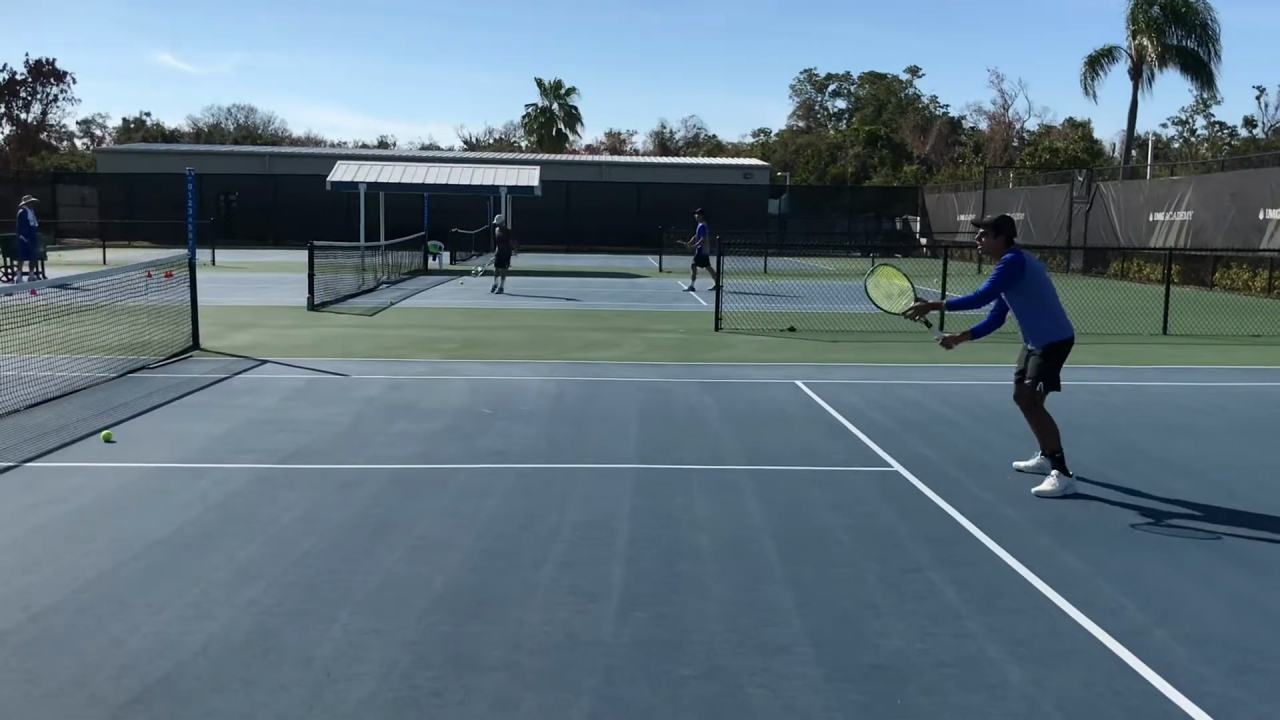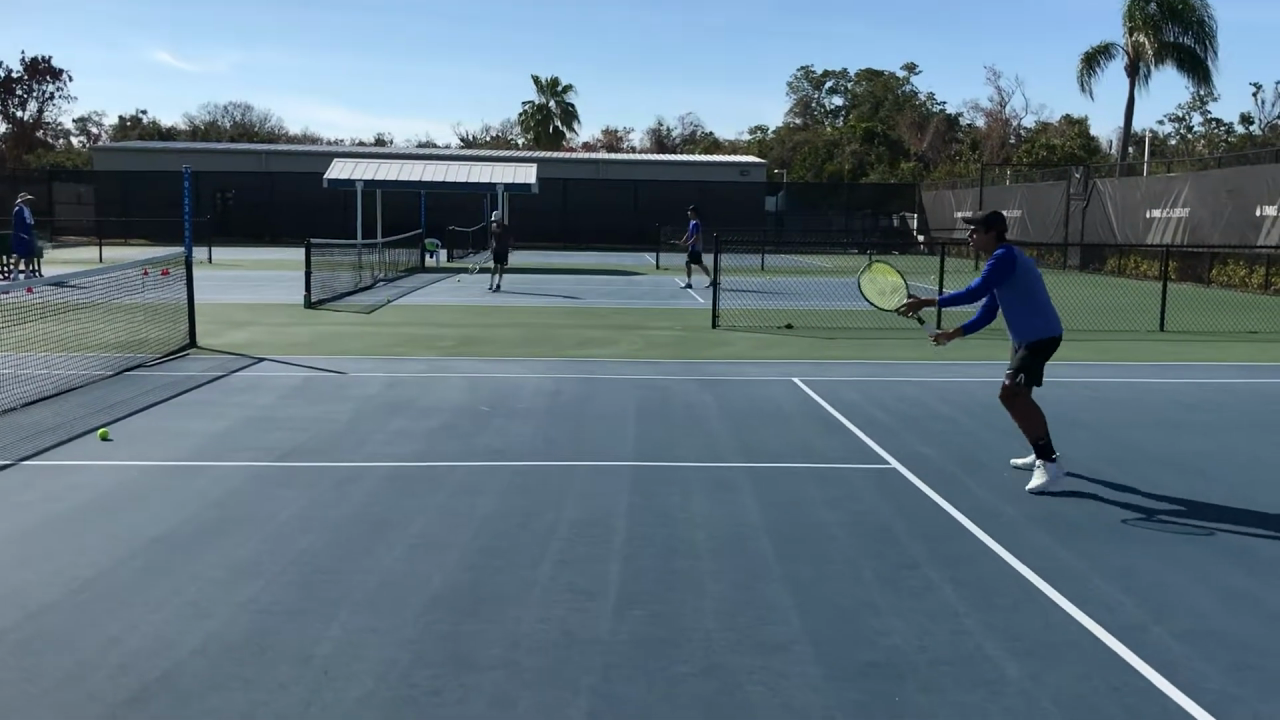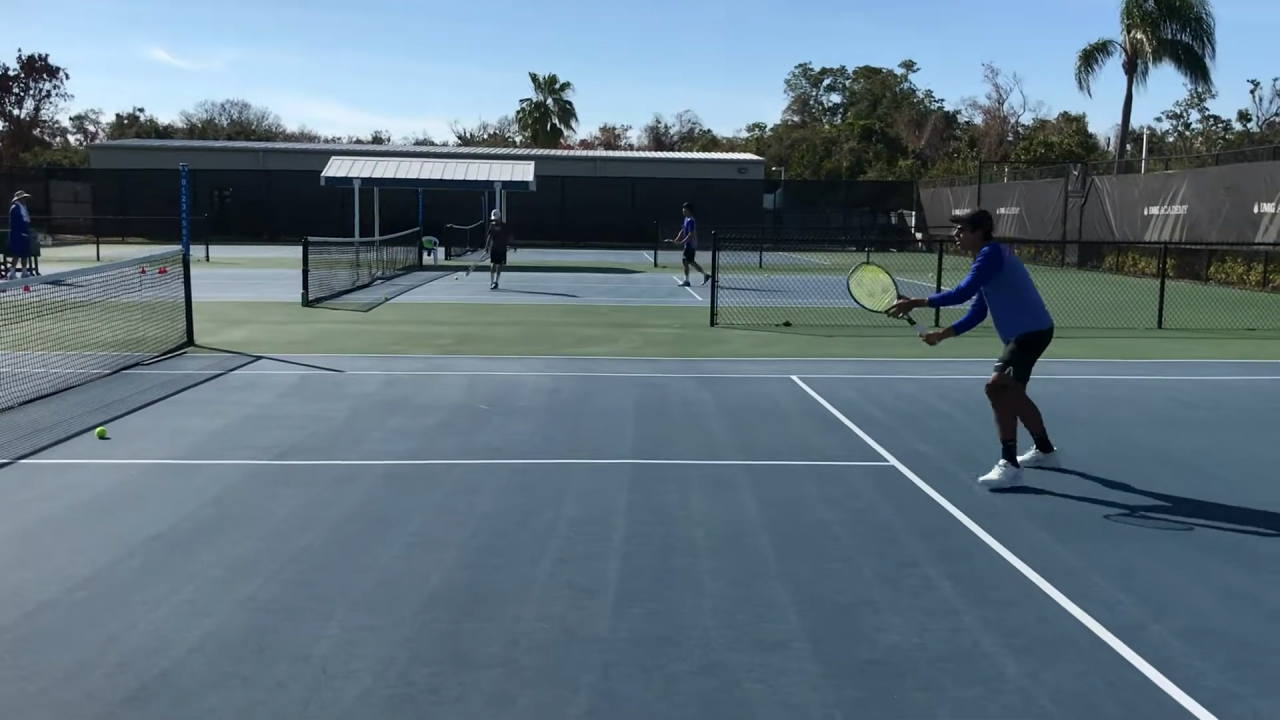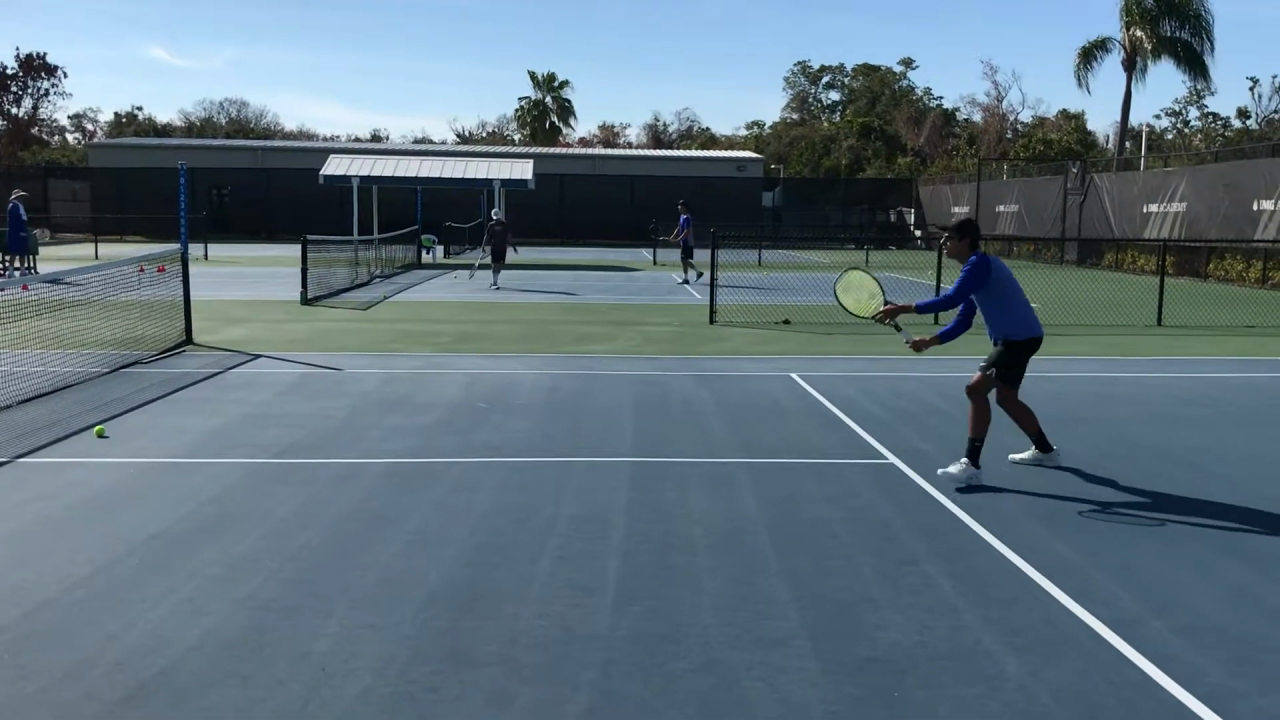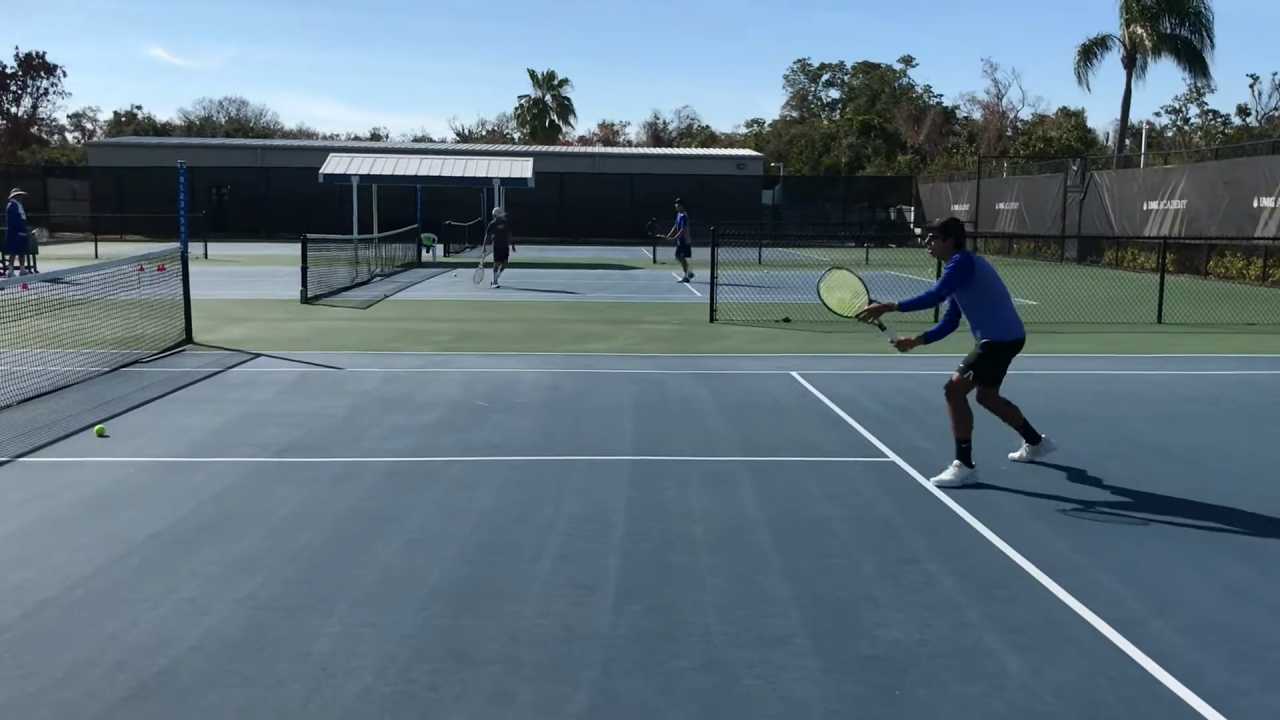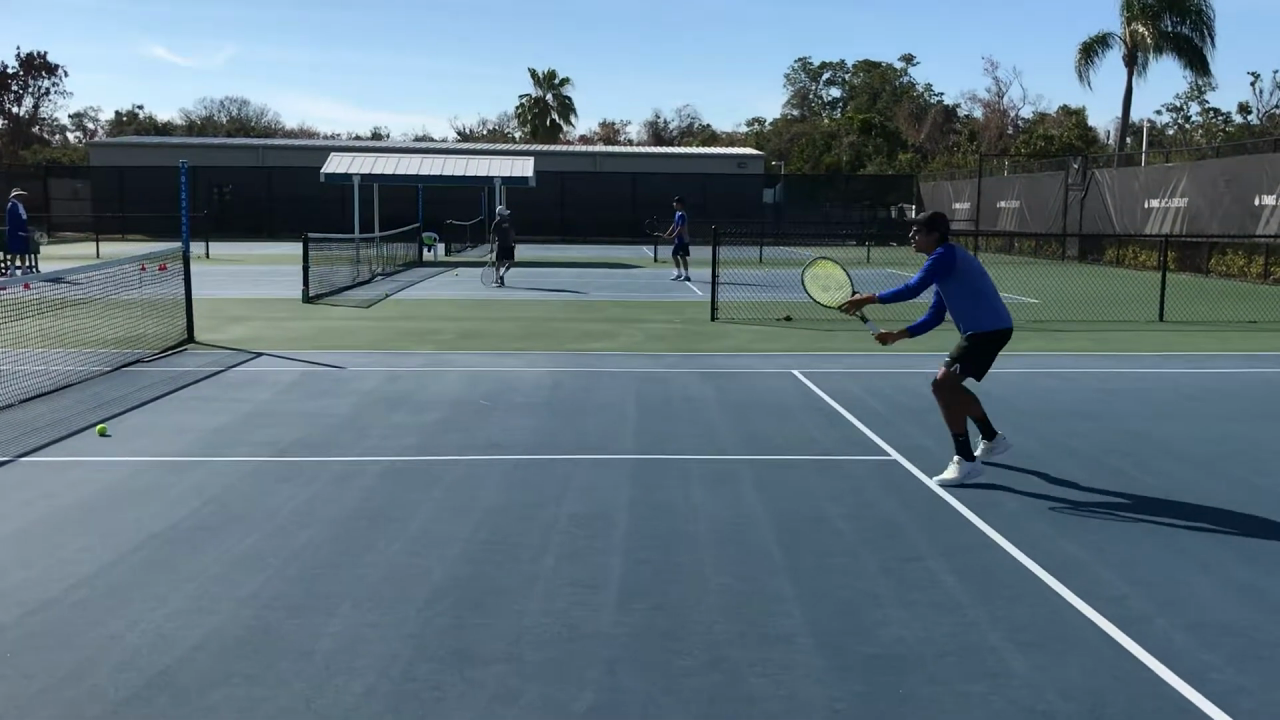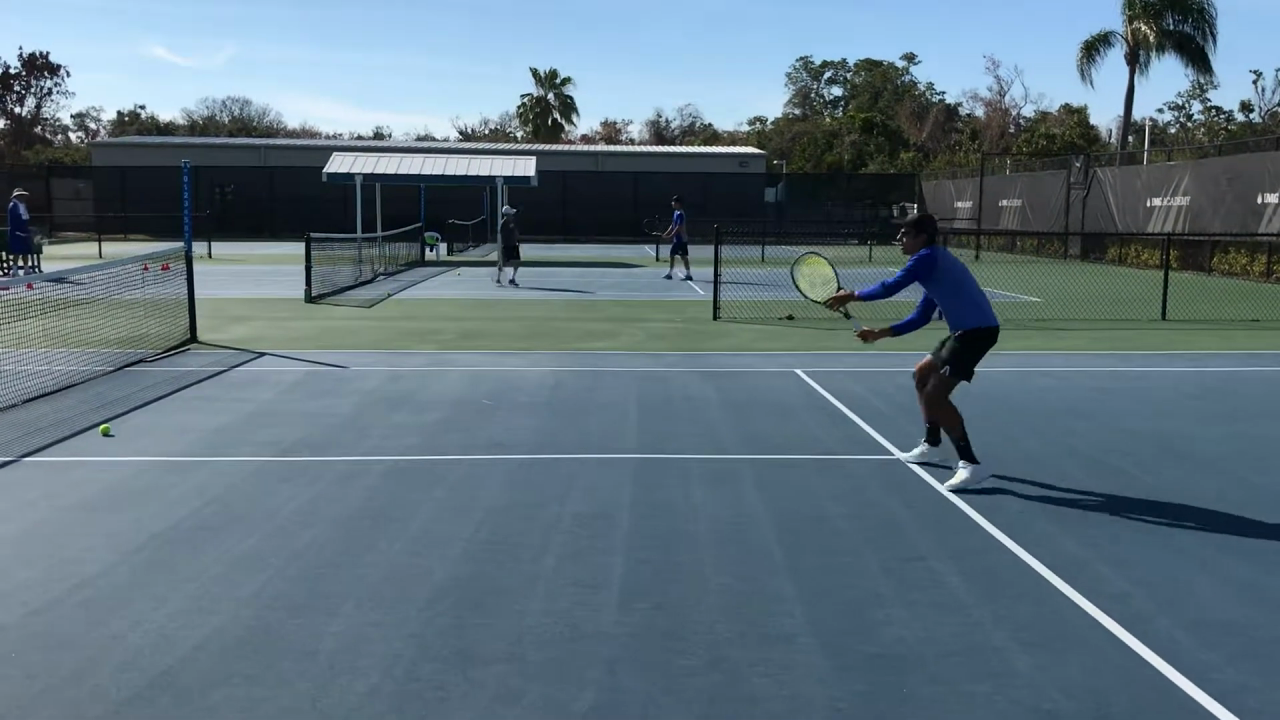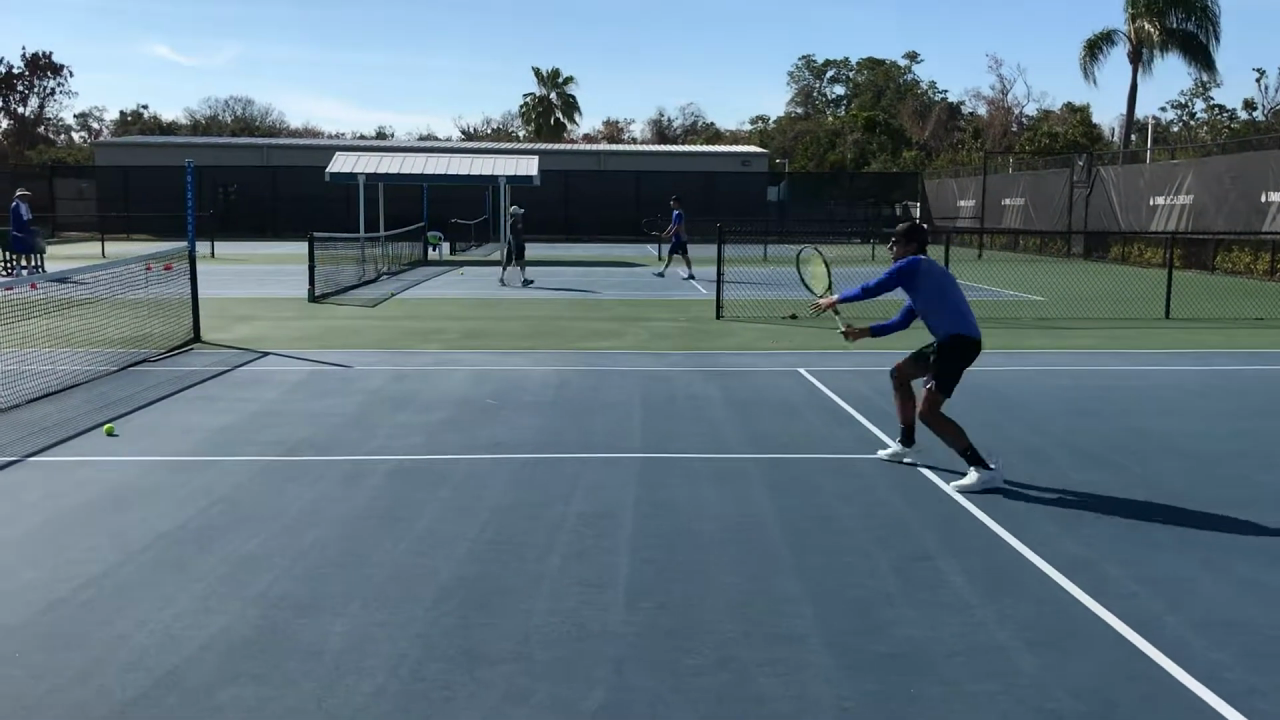
dt=0.1s
person 1, frame 1
left shoulder: (1014, 261)
right shoulder: (1008, 264)
left elbow: (981, 297)
right elbow: (995, 318)
left wrist: (934, 306)
right wrist: (960, 337)
left hip: (1053, 340)
right hip: (1036, 340)
left knee: (1031, 402)
right knee: (1024, 397)
left ankle: (1062, 475)
right ankle: (1048, 458)
person 1, frame 2
left shoulder: (1005, 256)
right shoulder: (1000, 261)
left elbow: (973, 293)
right elbow: (986, 314)
left wrist: (926, 302)
right wrist: (953, 333)
left hip: (1041, 337)
right hip: (1027, 336)
left knee: (1011, 394)
right knee: (1014, 394)
left ankle: (1049, 463)
right ankle: (1044, 455)
person 1, frame 3
left shoulder: (992, 254)
right shoulder: (986, 260)
left elbow: (963, 293)
right elbow: (975, 315)
left wrist: (916, 303)
right wrist: (942, 334)
left hip: (1031, 332)
right hip: (1022, 332)
left knee: (996, 387)
right knee: (1012, 393)
left ankle: (1010, 465)
right ankle: (1044, 451)
person 1, frame 4
left shoulder: (979, 263)
right shoulder: (975, 267)
left elbow: (950, 300)
right elbow: (962, 322)
left wrist: (903, 309)
right wrist: (930, 341)
left hip: (1020, 339)
right hip: (1013, 338)
left knee: (976, 388)
right knee: (1006, 397)
left ankle: (971, 465)
right ankle: (1044, 450)
person 1, frame 5
left shoulder: (963, 262)
right shoulder: (960, 266)
left elbow: (933, 297)
right elbow: (949, 323)
left wrist: (886, 308)
right wrist: (916, 340)
left hip: (1002, 339)
right hip: (999, 338)
left knee: (955, 389)
right knee: (986, 395)
left ankle: (964, 466)
right ankle: (1036, 442)
person 1, frame 6
left shoulder: (945, 255)
right shoulder: (944, 260)
left elbow: (912, 290)
right elbow: (934, 317)
left wrist: (867, 299)
right wrist: (897, 335)
left hip: (989, 330)
right hip: (986, 329)
left knee: (943, 385)
right knee: (952, 386)
left ankle: (966, 461)
right ankle: (991, 439)
person 1, frame 7
left shoulder: (929, 256)
right shoulder: (932, 265)
left elbow: (892, 286)
right elbow: (920, 318)
left wrist: (849, 295)
right wrist: (881, 332)
left hip: (977, 331)
right hip: (970, 331)
left knee: (933, 395)
right knee: (922, 373)
left ankle: (971, 466)
right ankle: (932, 444)
person 1, frame 8
left shoulder: (910, 265)
right shoulder: (920, 273)
left elbow: (872, 289)
right elbow: (901, 321)
left wrist: (833, 300)
right wrist: (863, 331)
left hip: (958, 341)
right hip: (954, 339)
left knee: (928, 411)
right knee: (899, 374)
left ankle: (983, 469)
right ankle: (906, 445)
